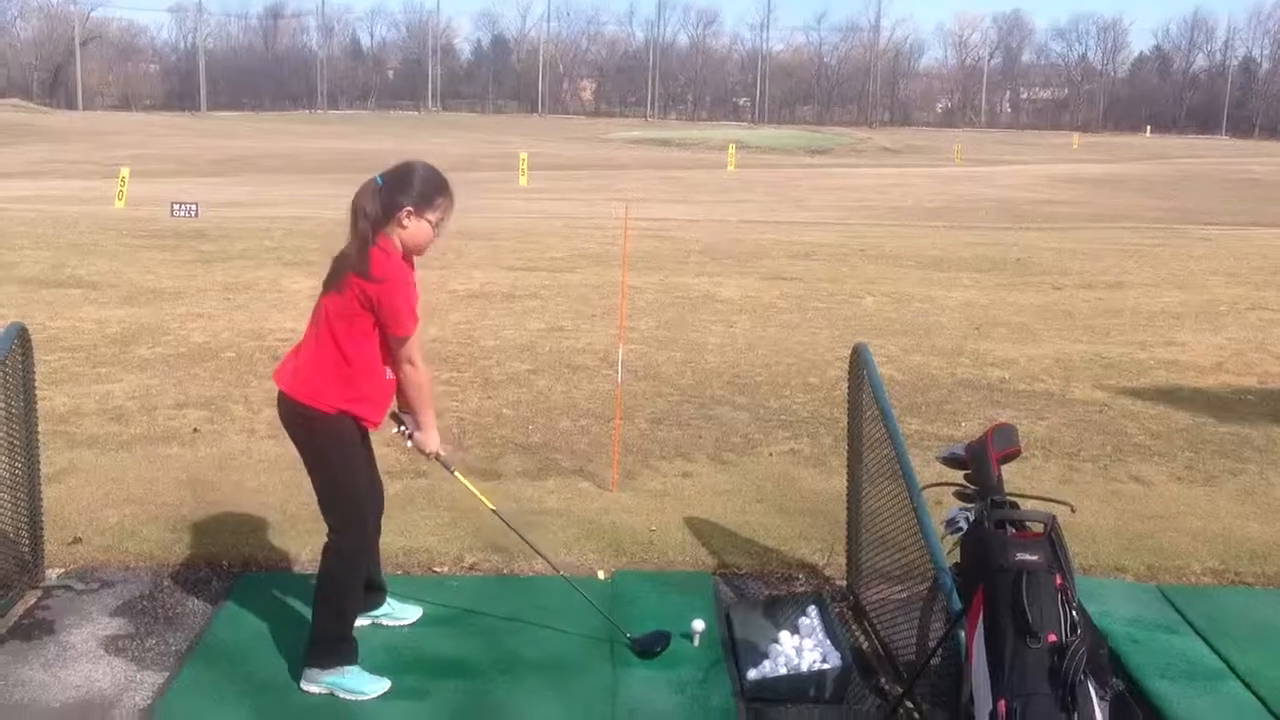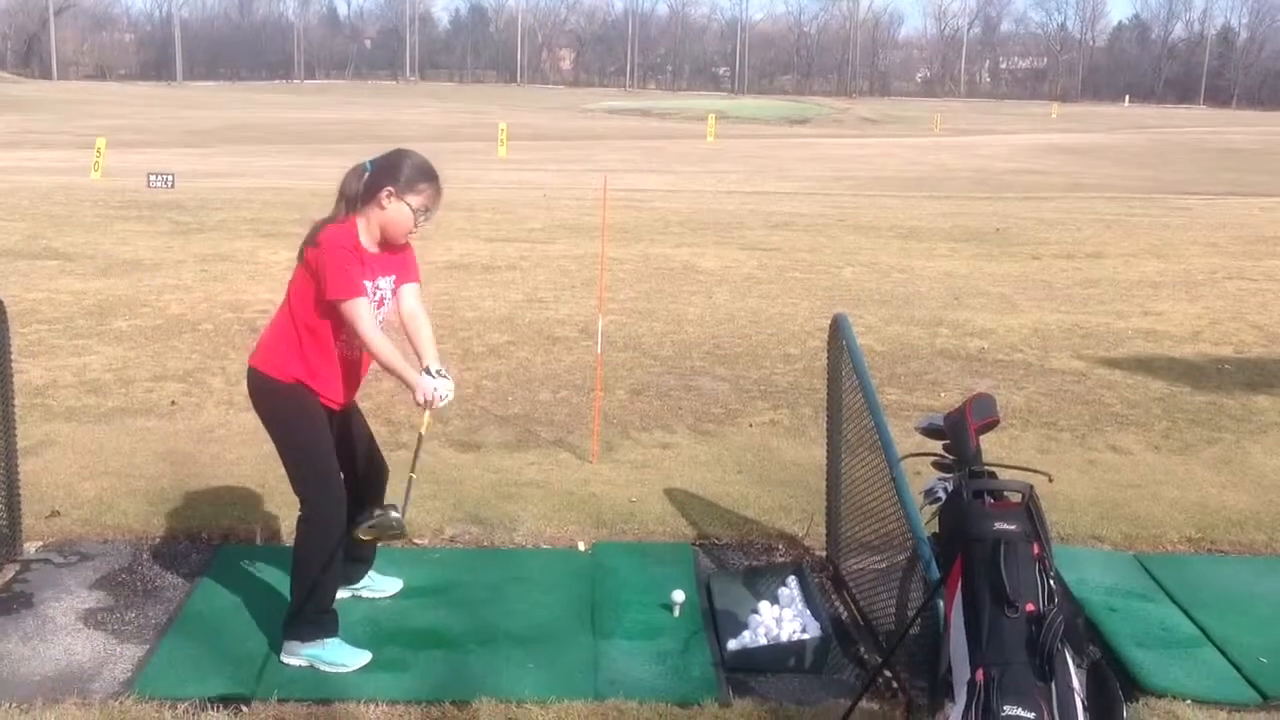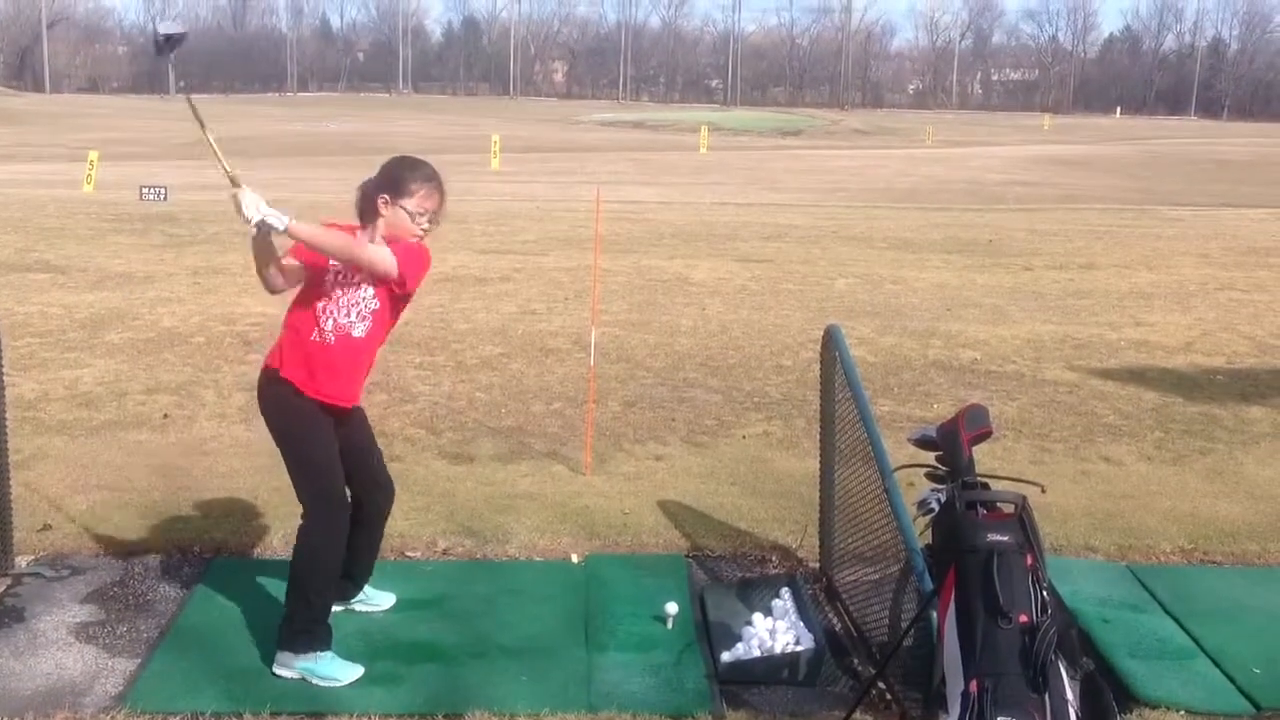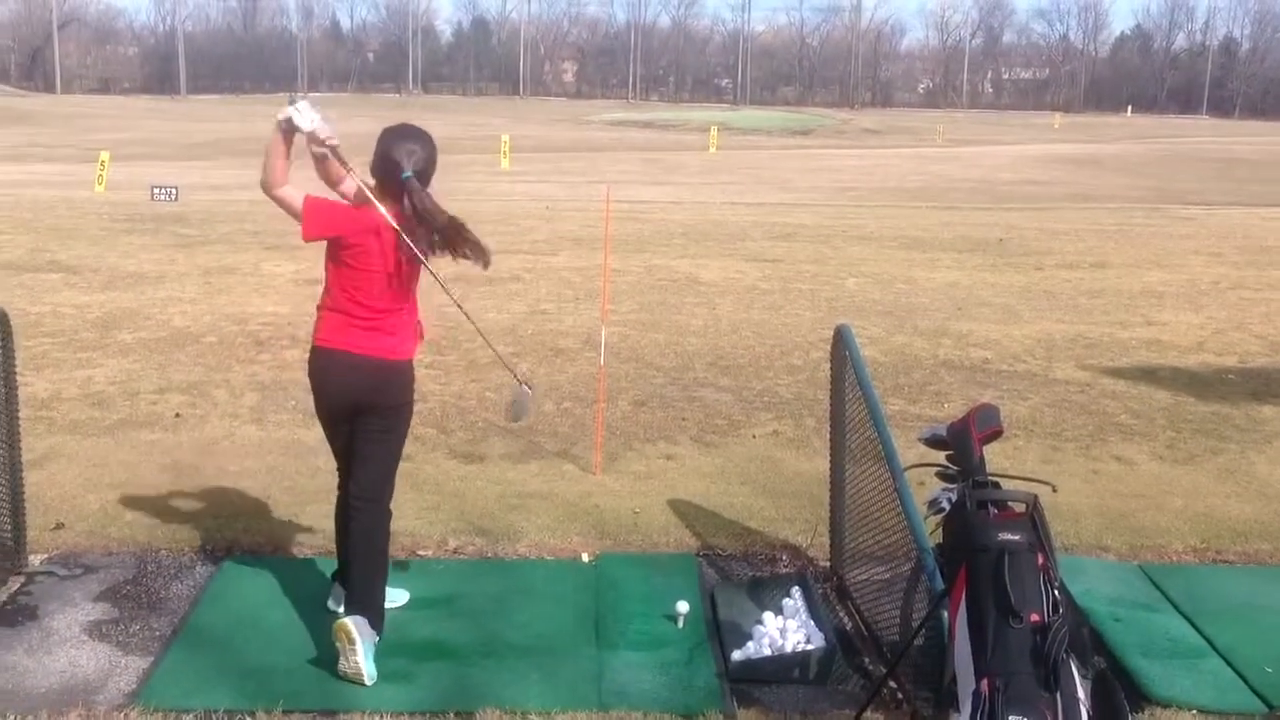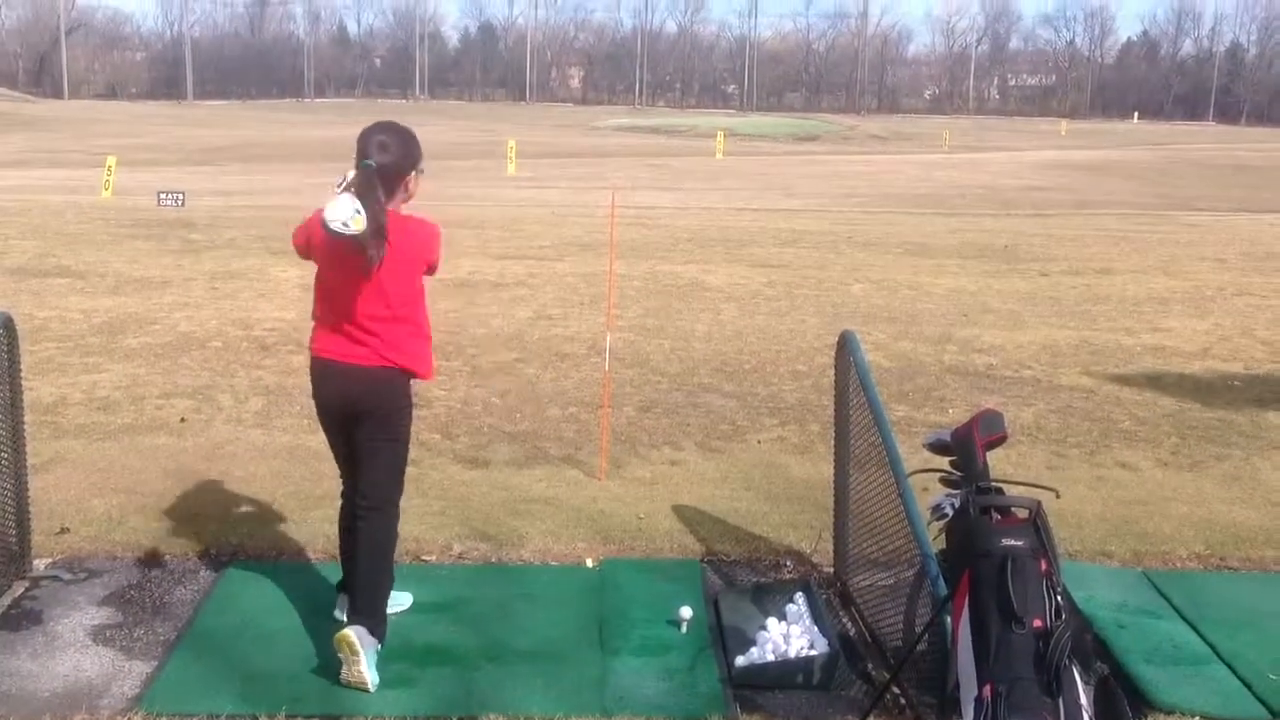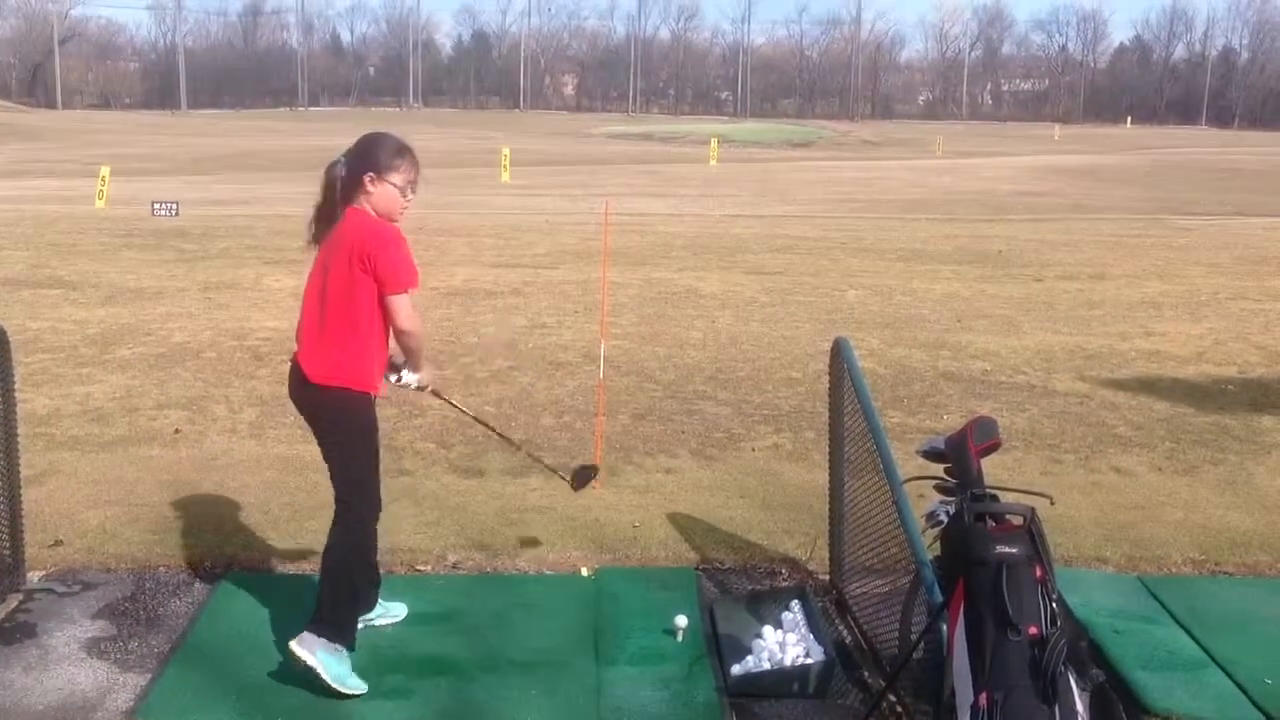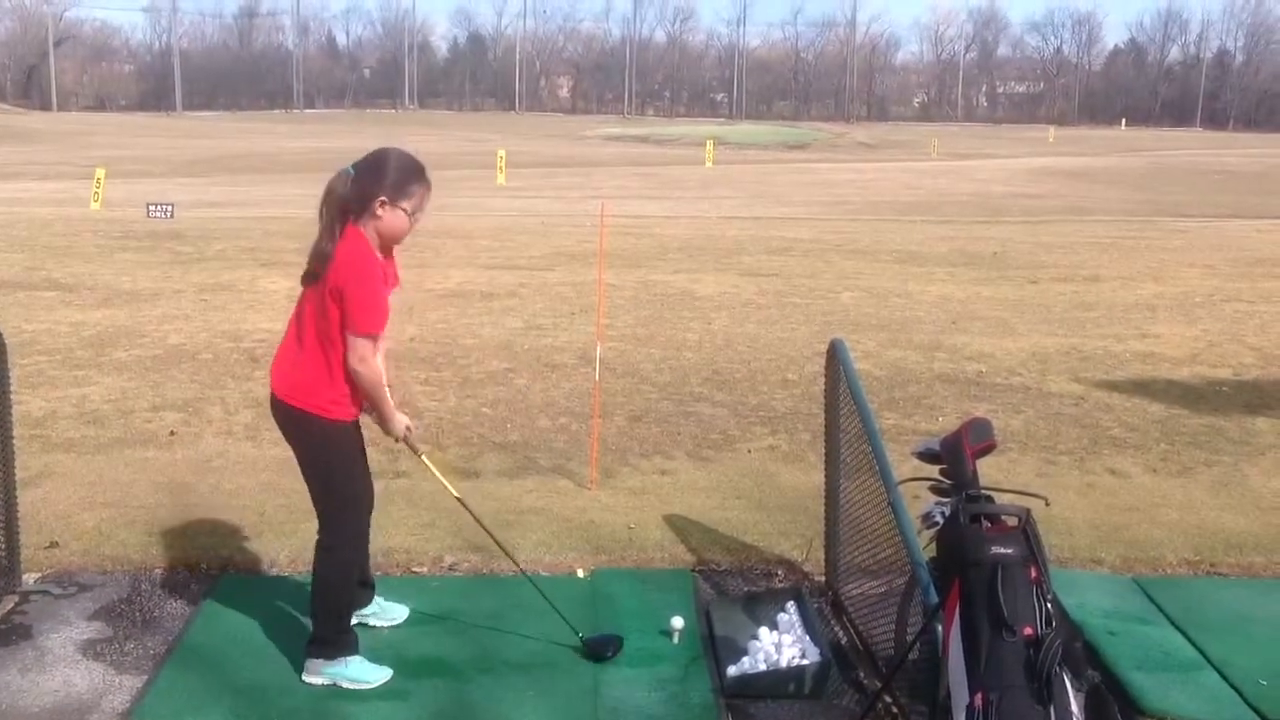
dt=0.7s
person 1, frame 1
left shoulder: (373, 256)
right shoulder: (389, 272)
left elbow: (387, 354)
right elbow: (410, 360)
left wrist: (407, 413)
right wrist: (427, 427)
left hip: (334, 401)
right hip: (320, 408)
left knee: (367, 502)
right knee: (351, 524)
left ankle: (366, 601)
right ankle: (326, 664)
person 1, frame 2
left shoulder: (398, 252)
right shoulder: (333, 242)
left elbow: (413, 311)
right elbow: (363, 328)
left wrist: (434, 369)
right wrist: (413, 380)
left hip: (330, 385)
right hip: (284, 381)
left knee: (368, 473)
right knee: (325, 498)
left ankle: (349, 572)
right ankle: (306, 635)
person 1, frame 3
left shoulder: (413, 258)
right shoulder: (328, 242)
left elbow: (349, 253)
right elbow: (277, 281)
left wrist: (284, 222)
right wrist: (262, 232)
left hip: (339, 395)
right hip: (292, 387)
left knee: (375, 492)
right knee: (326, 505)
left ankle: (346, 586)
right ankle: (300, 646)
person 1, frame 4
left shoulder: (347, 221)
right shoulder: (423, 222)
left elbow: (274, 185)
right elbow: (351, 188)
left wrist: (285, 131)
right wrist: (324, 149)
left hip: (331, 367)
right hip: (388, 375)
left knee: (352, 483)
right knee: (372, 495)
left ankle: (351, 587)
right ankle: (360, 613)
person 1, frame 5
left shoulder: (325, 229)
right shoulder: (423, 235)
left elbow: (306, 240)
left wrist: (337, 207)
left hip: (329, 375)
right hip: (385, 383)
left knee: (357, 490)
right knee: (379, 505)
left ankle: (356, 592)
right ankle: (364, 627)
person 1, frame 6
left shoulder: (339, 231)
right shoulder: (381, 236)
right elbow: (405, 322)
left wrist: (386, 362)
right wrist: (418, 366)
left hip: (315, 378)
right hip: (341, 388)
left knee: (359, 497)
right knee: (358, 506)
left ankle: (360, 600)
right ankle: (325, 634)
person 1, frame 7
left shoulder: (361, 246)
right shoulder: (361, 267)
left elbow: (365, 345)
right elbow: (362, 363)
left wrist: (384, 405)
right wrist: (389, 416)
left hip: (320, 397)
right hip: (315, 407)
left knee: (357, 501)
right knee: (342, 519)
left ankle: (356, 599)
right ankle: (328, 653)
